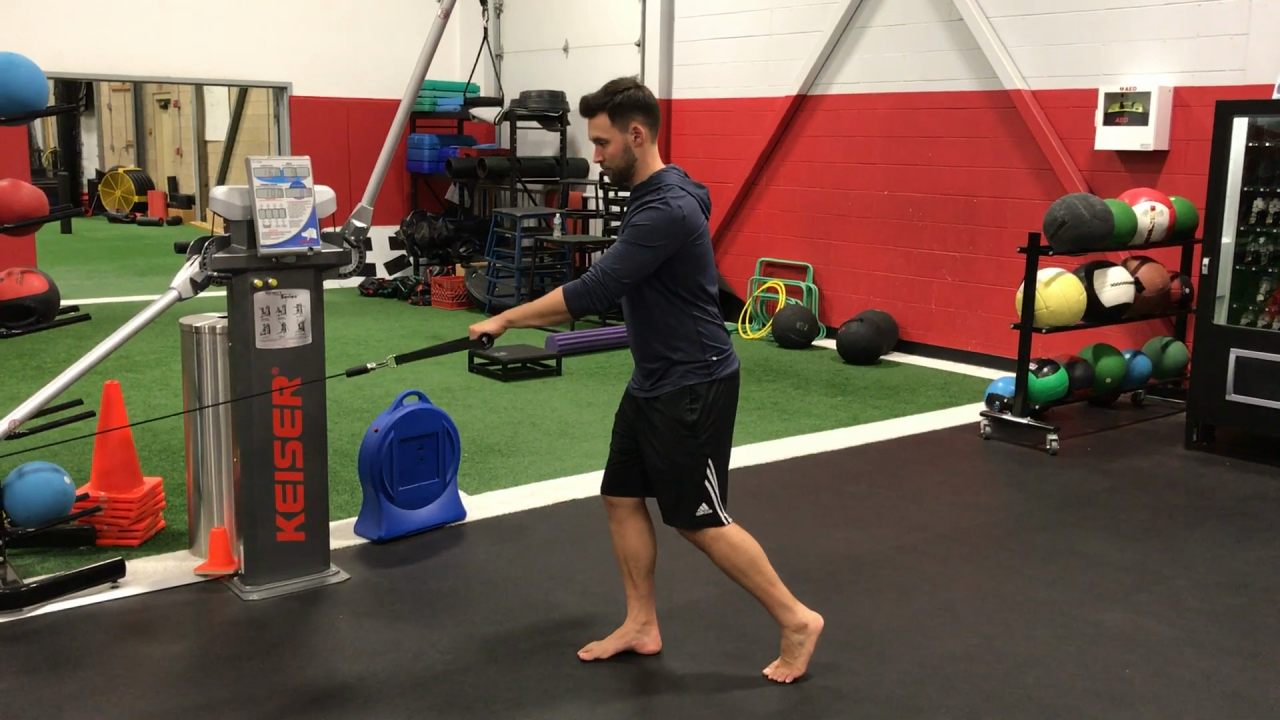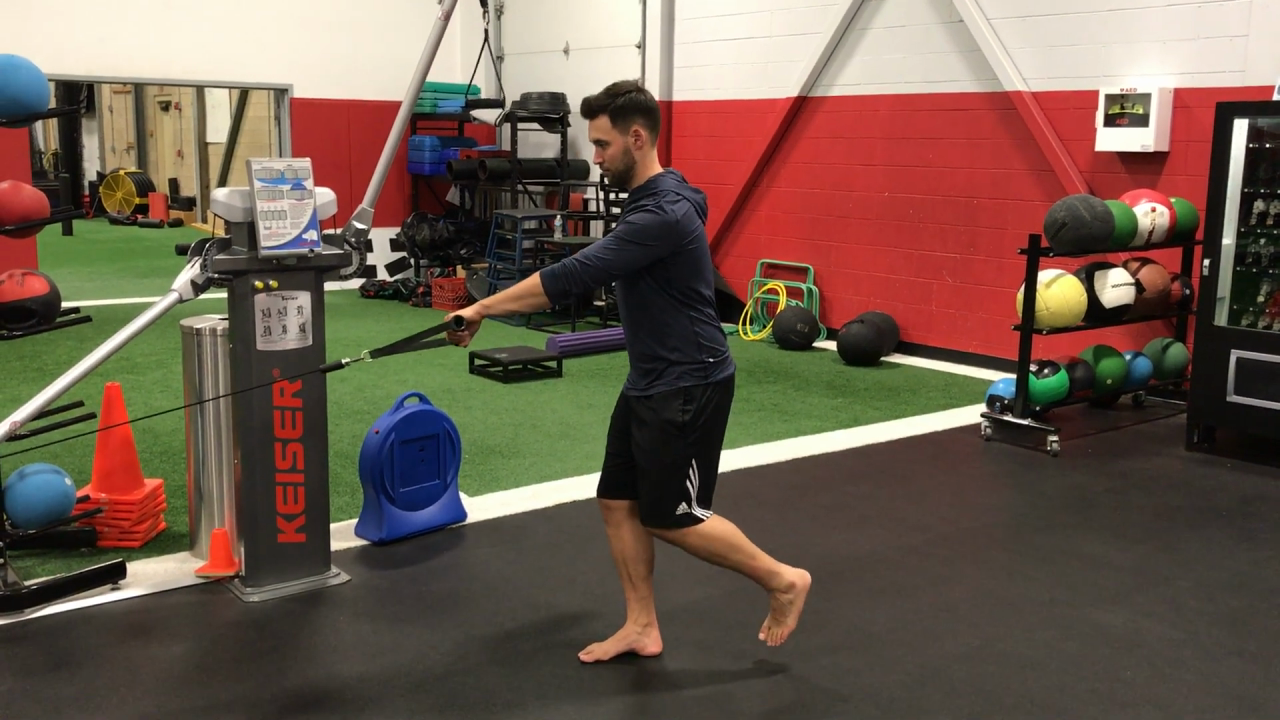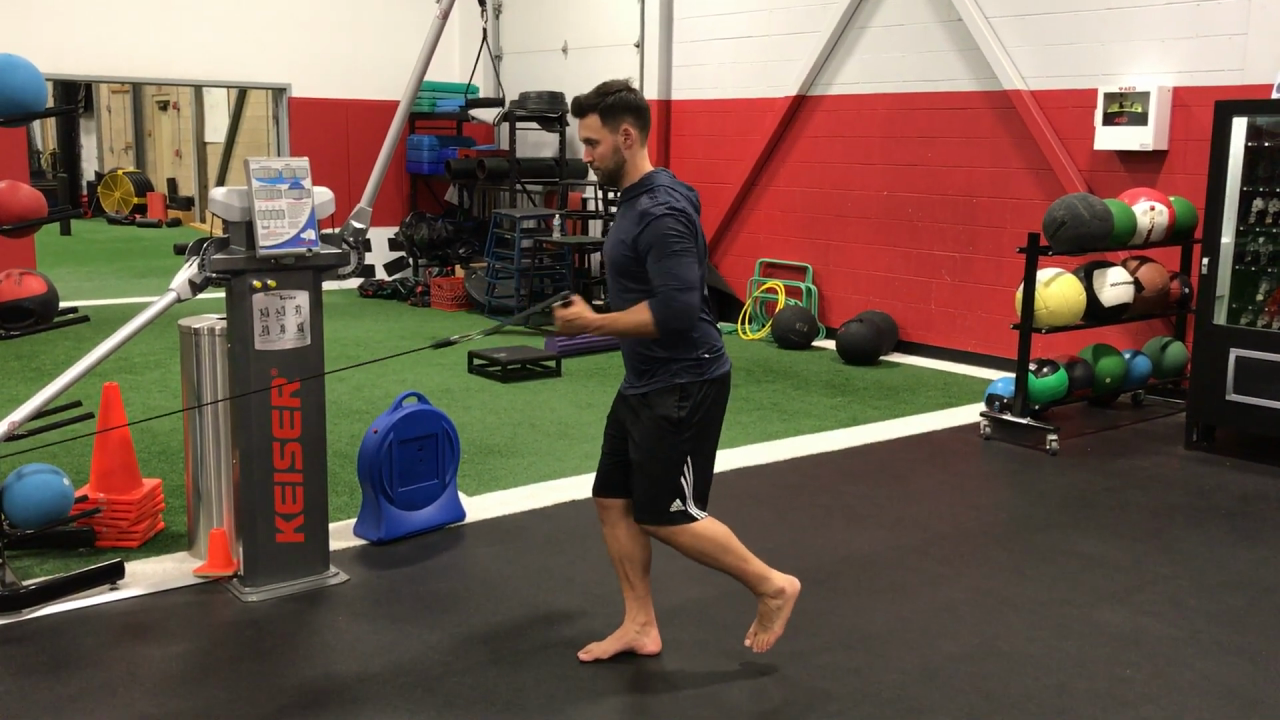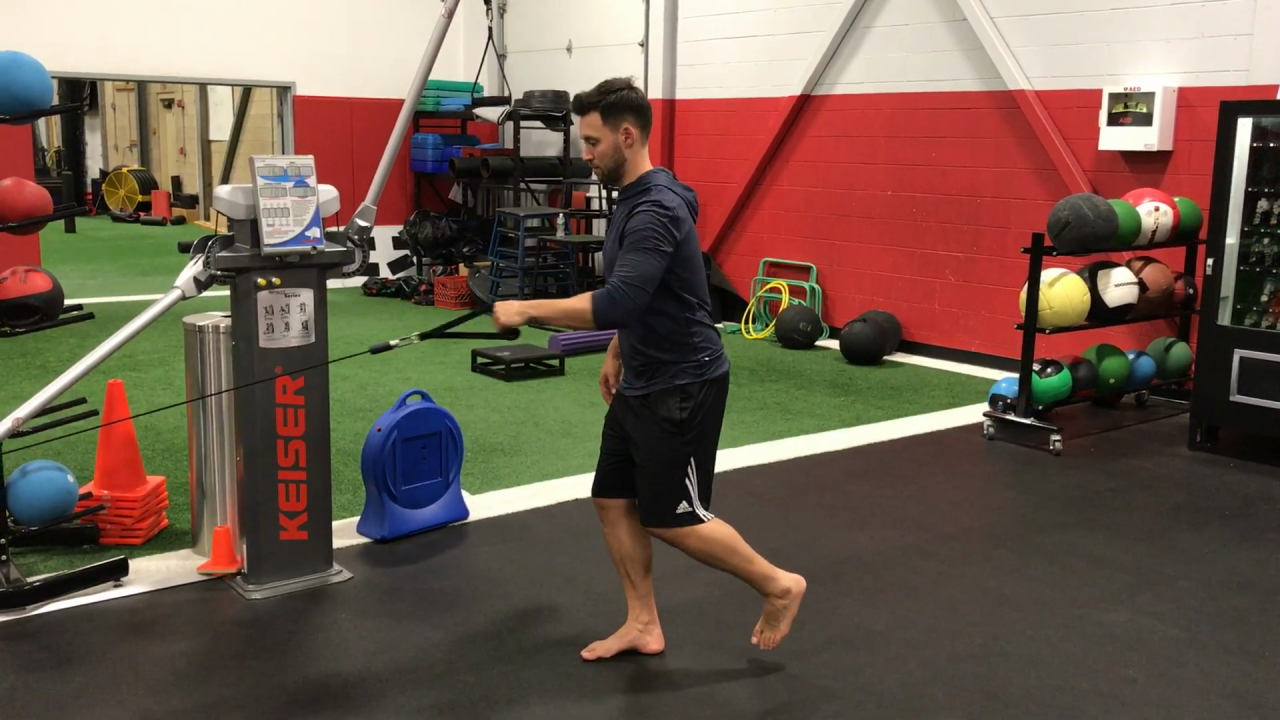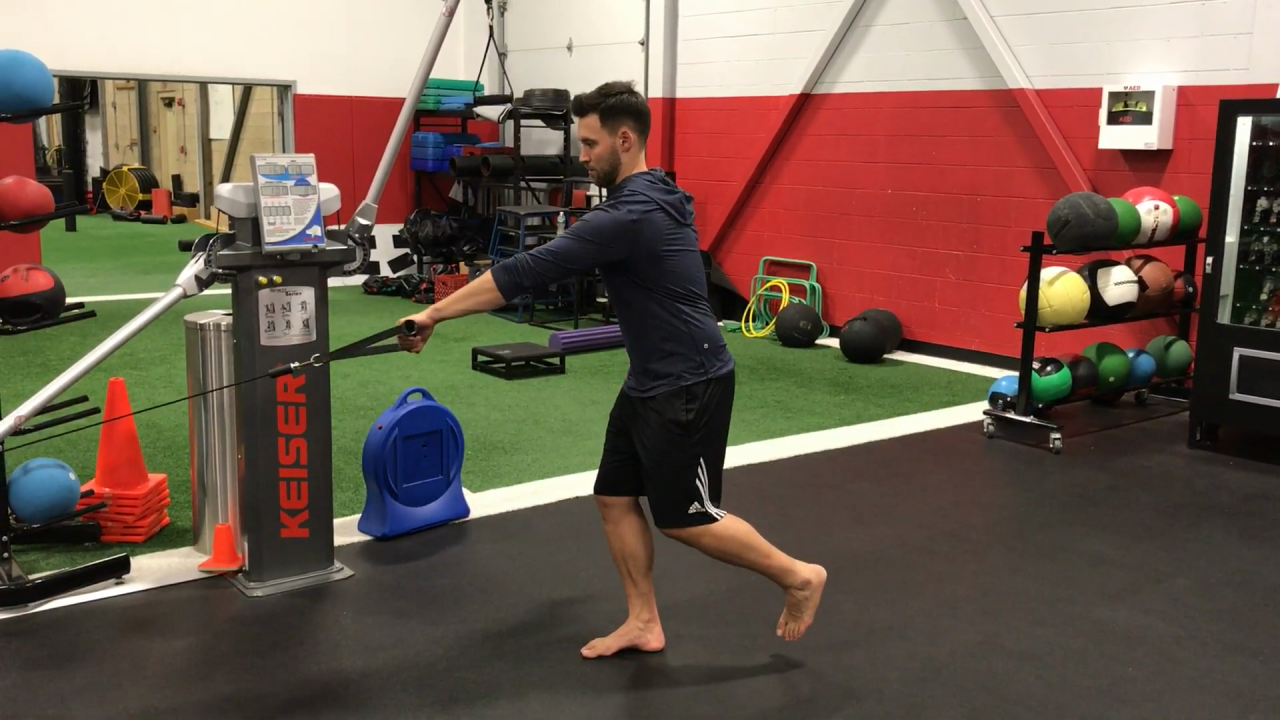
dt=1s
person 1, frame 1
left shoulder: (667, 210)
right shoulder: (650, 197)
left elbow: (593, 291)
left wrist: (504, 320)
left hip: (693, 385)
right hip: (654, 380)
left knee: (698, 520)
right knee: (622, 498)
left ankle: (796, 620)
right ankle: (641, 626)
person 1, frame 2
left shoulder: (663, 214)
right shoulder: (649, 200)
left elbow: (575, 276)
left wrist: (482, 309)
left hip: (687, 386)
right hip: (650, 382)
left knee: (672, 518)
right knee: (618, 503)
left ankle: (782, 581)
right ankle: (642, 628)
person 1, frame 3
left shoulder: (661, 212)
right shoulder: (634, 202)
left elbow: (676, 313)
left wrist: (592, 323)
left hip: (684, 384)
right hip: (646, 381)
left knee: (667, 516)
right knee: (613, 501)
left ankle: (772, 587)
right ankle: (641, 626)
person 1, frame 4
left shoulder: (655, 209)
right shoulder: (632, 199)
left elbow: (619, 302)
left wrist: (529, 309)
right wrist: (616, 353)
left hip: (682, 385)
right hip: (643, 382)
left knee: (673, 518)
right knee: (613, 502)
left ankle: (777, 586)
right ankle: (643, 625)
person 1, frame 5
left shoulder: (628, 214)
right shoulder: (650, 197)
left elbow: (532, 269)
left wrist: (434, 313)
left hip: (687, 385)
right hip: (651, 379)
left knee: (685, 518)
right knee: (615, 498)
left ankle: (798, 576)
right ankle: (643, 623)
